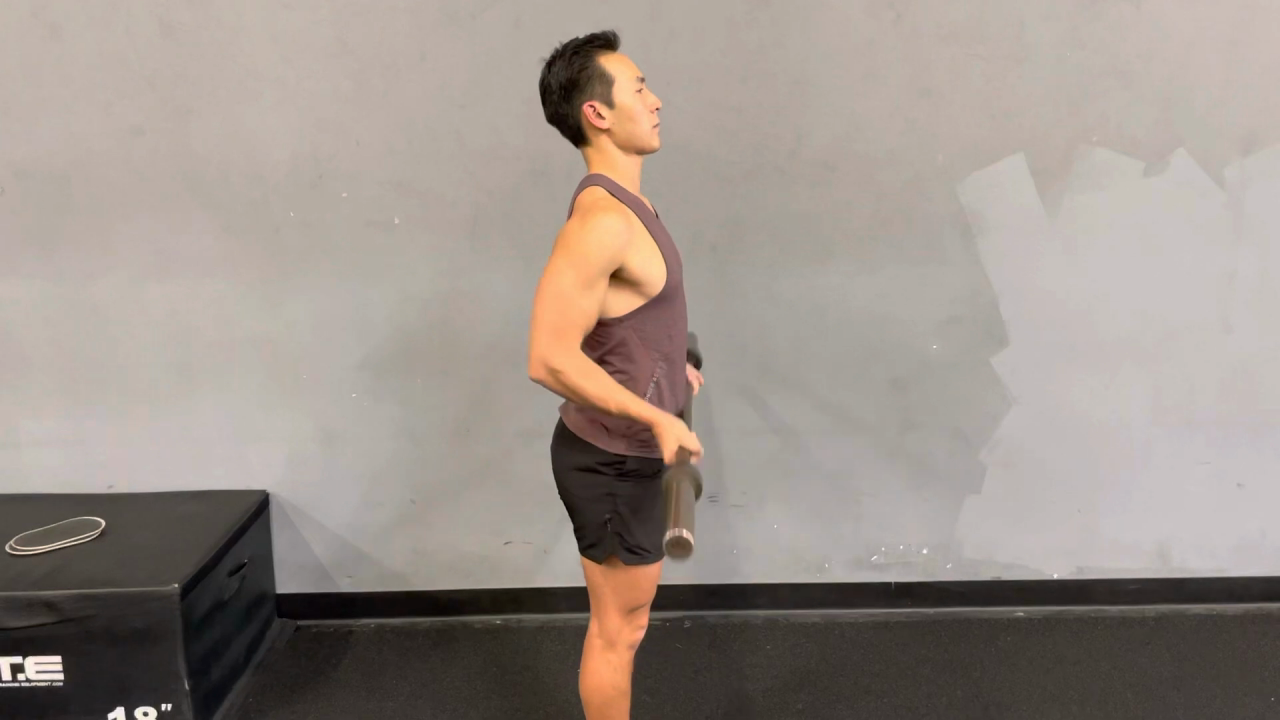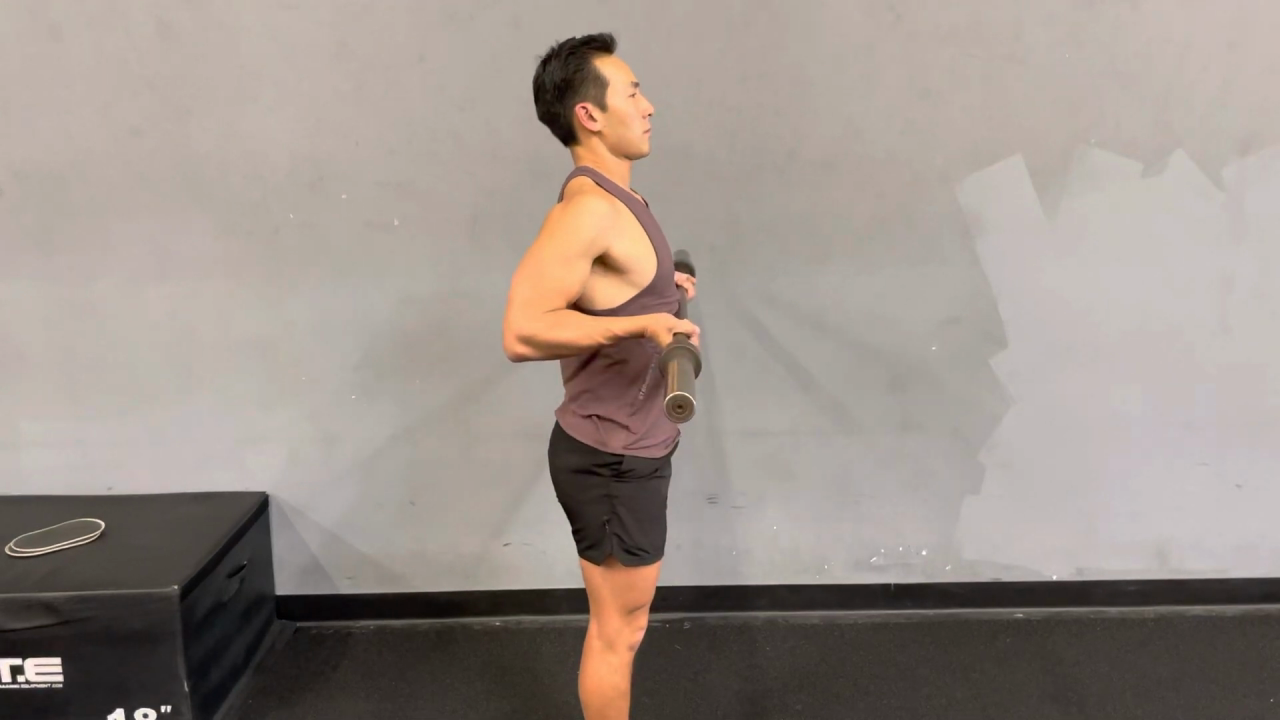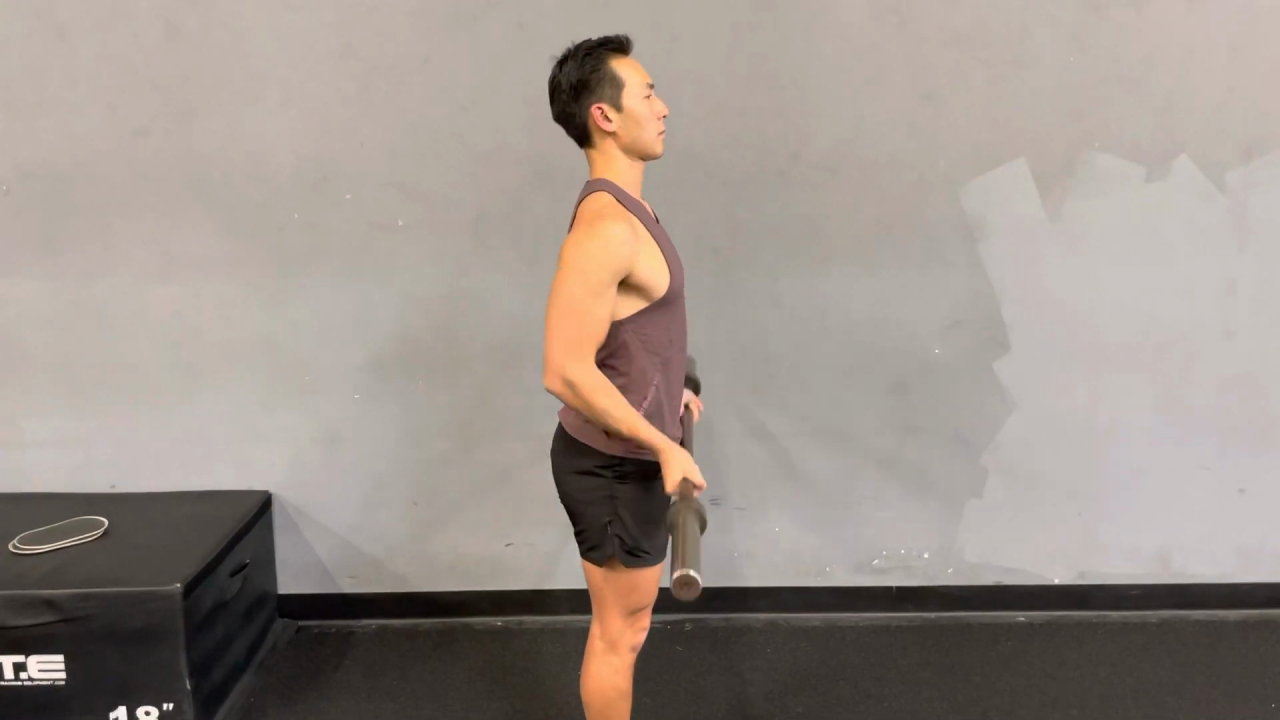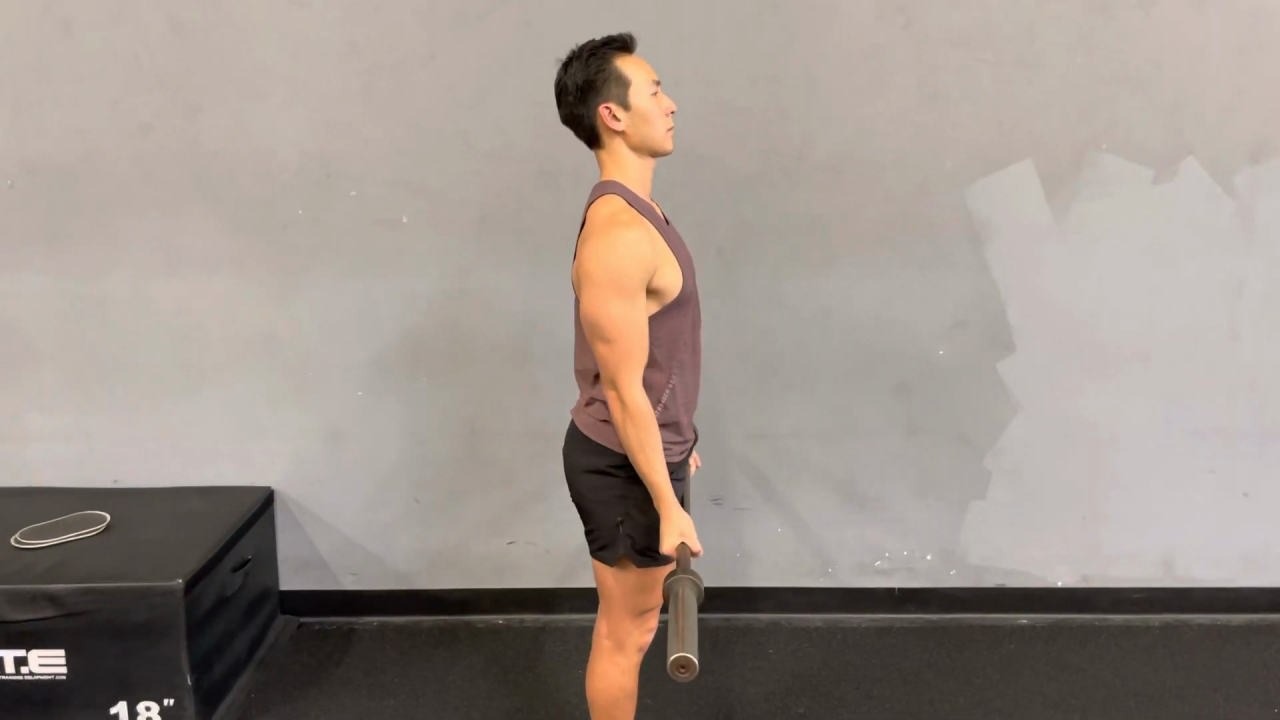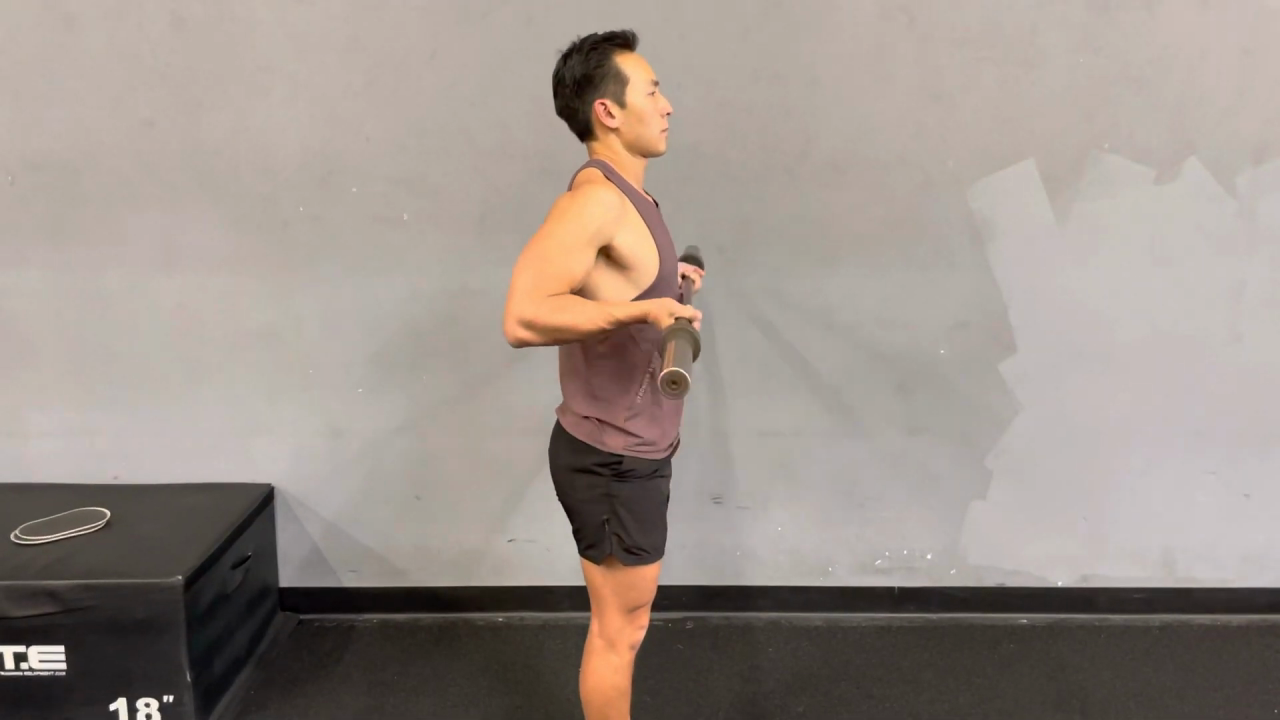
dt=1s
person 1, frame 1
left shoulder: (622, 206)
right shoulder: (602, 220)
right elbow: (549, 359)
left wrist: (670, 365)
right wrist: (658, 419)
left hip: (625, 451)
right hip: (613, 460)
left knee: (621, 623)
right knee: (618, 628)
person 1, frame 2
left shoulder: (614, 198)
right shoulder: (589, 208)
right elbow: (523, 331)
left wrist: (661, 286)
right wrist: (642, 324)
left hip: (629, 447)
right hip: (611, 458)
left knee: (620, 625)
right knee: (618, 631)
person 1, frame 3
left shoulder: (625, 209)
right shoulder: (607, 227)
right elbow: (566, 371)
left wrist: (670, 393)
right wrist: (663, 448)
left hip: (626, 453)
right hip: (614, 464)
left knee: (622, 624)
right knee: (621, 631)
person 1, frame 4
left shoulder: (633, 211)
right shoulder: (619, 234)
right elbow: (622, 389)
left wrist: (678, 443)
right wrist: (669, 505)
left hip: (643, 455)
right hip: (626, 466)
left knee: (627, 625)
right knee: (628, 632)
person 1, frame 5
left shoulder: (625, 195)
right shoulder: (597, 198)
right elbow: (524, 315)
left wrist: (667, 278)
right wrist: (643, 310)
left hip: (631, 449)
right hip: (610, 458)
left knee: (622, 624)
right knee: (618, 630)
